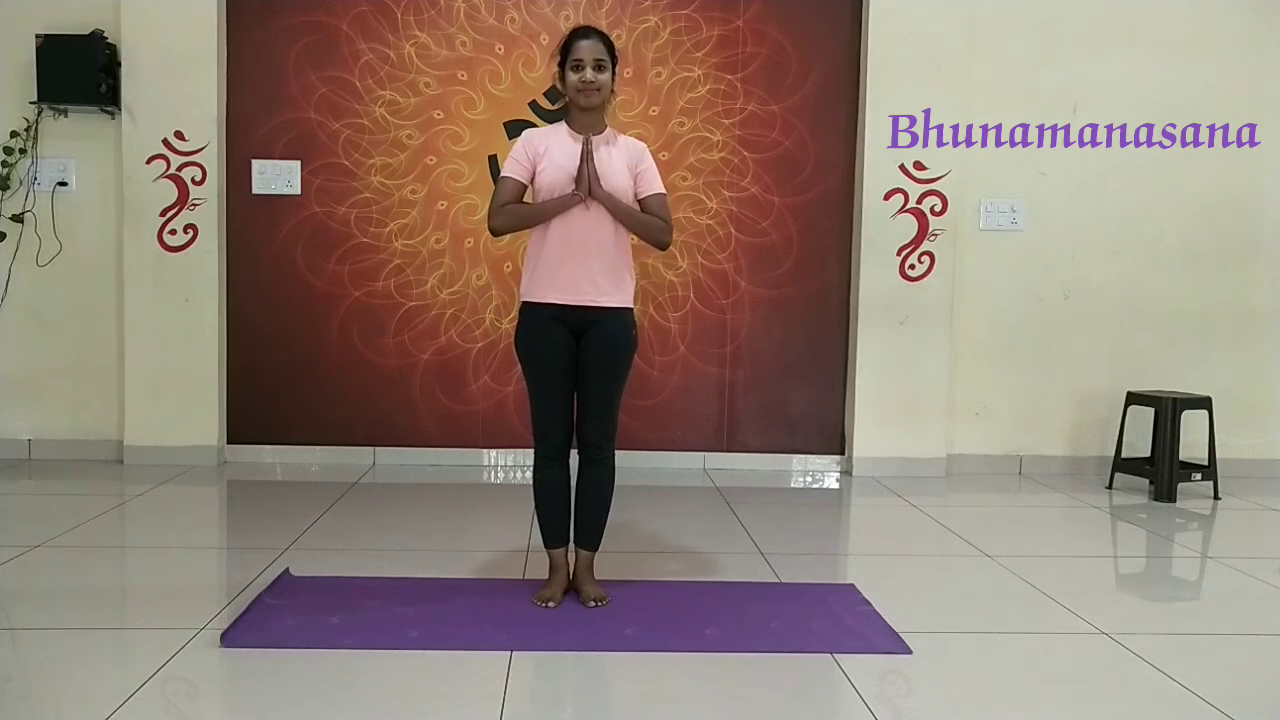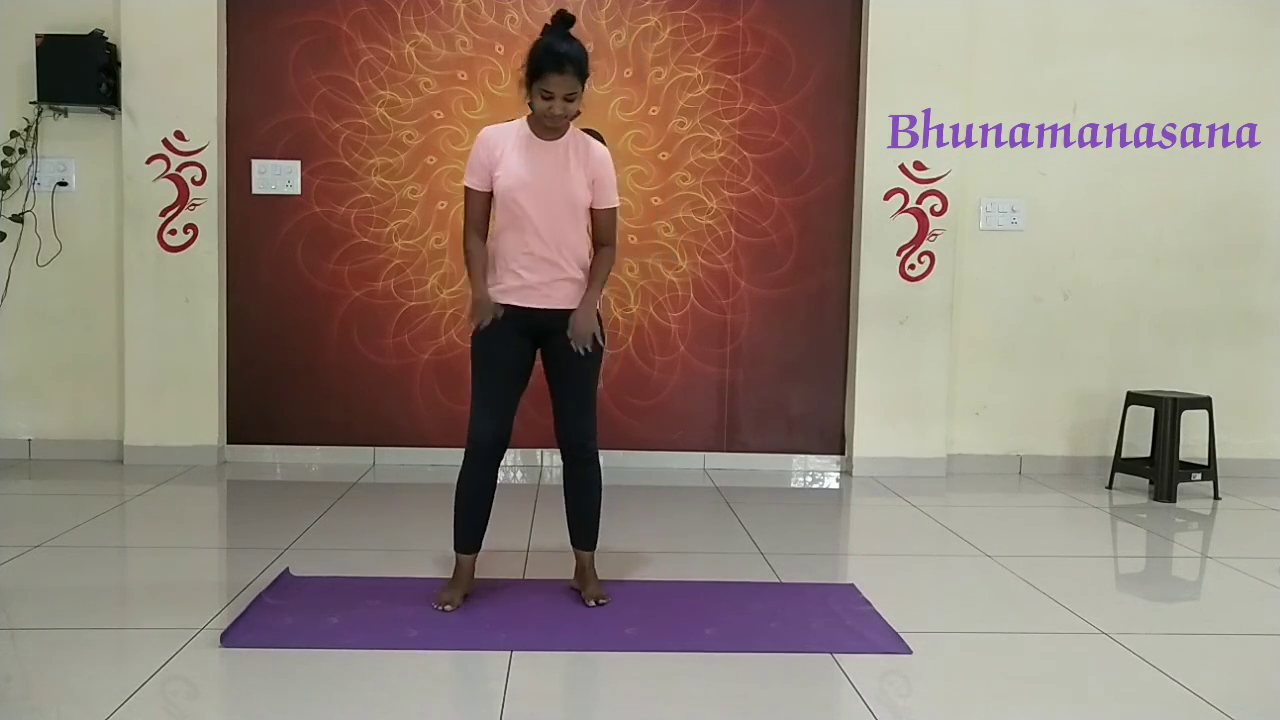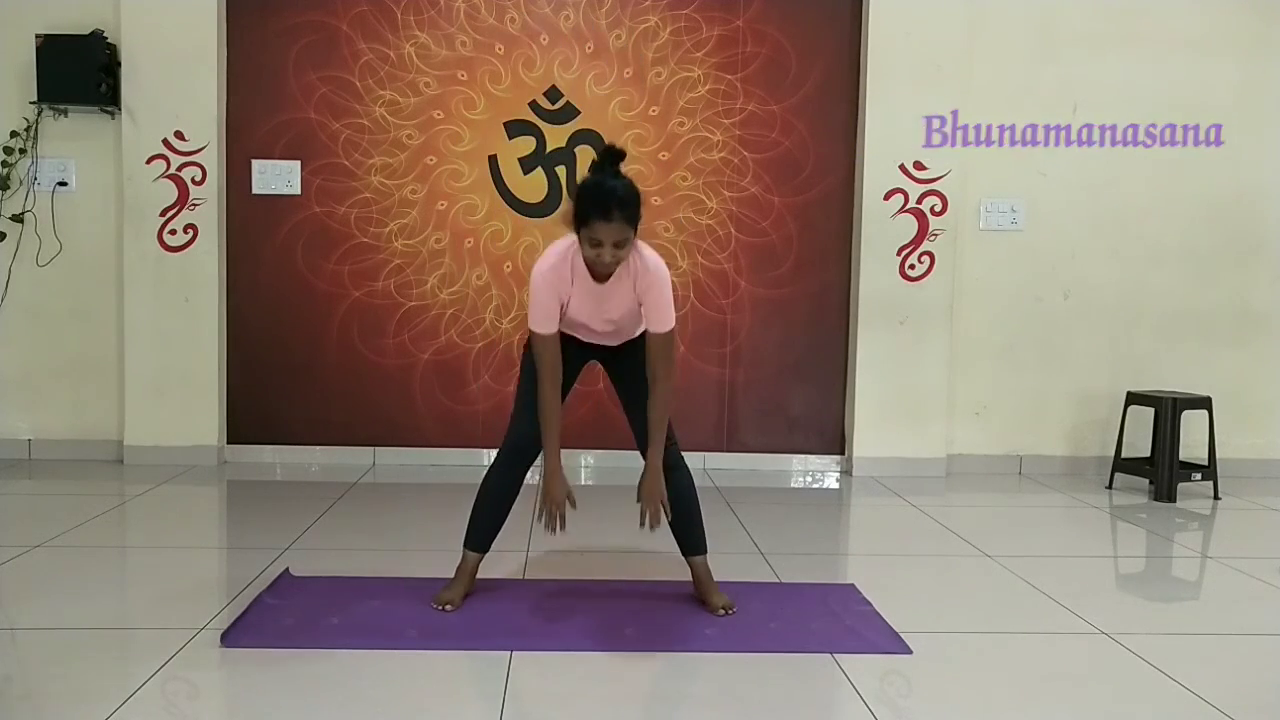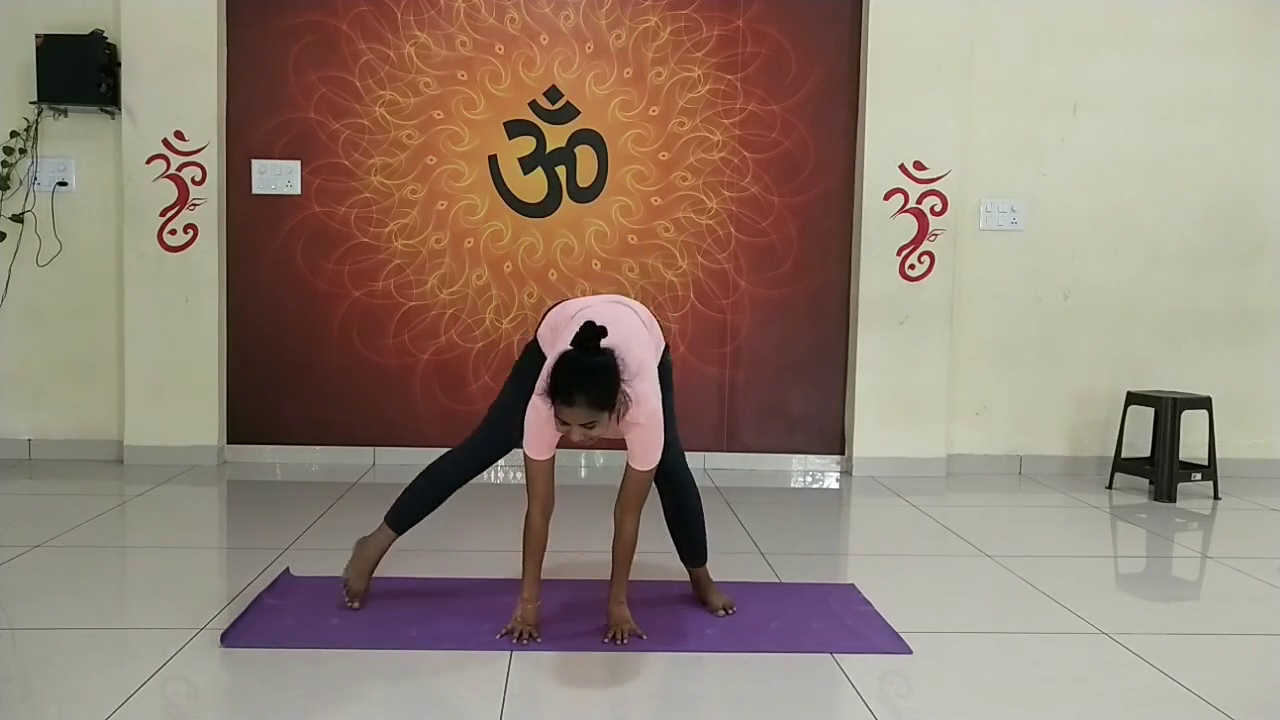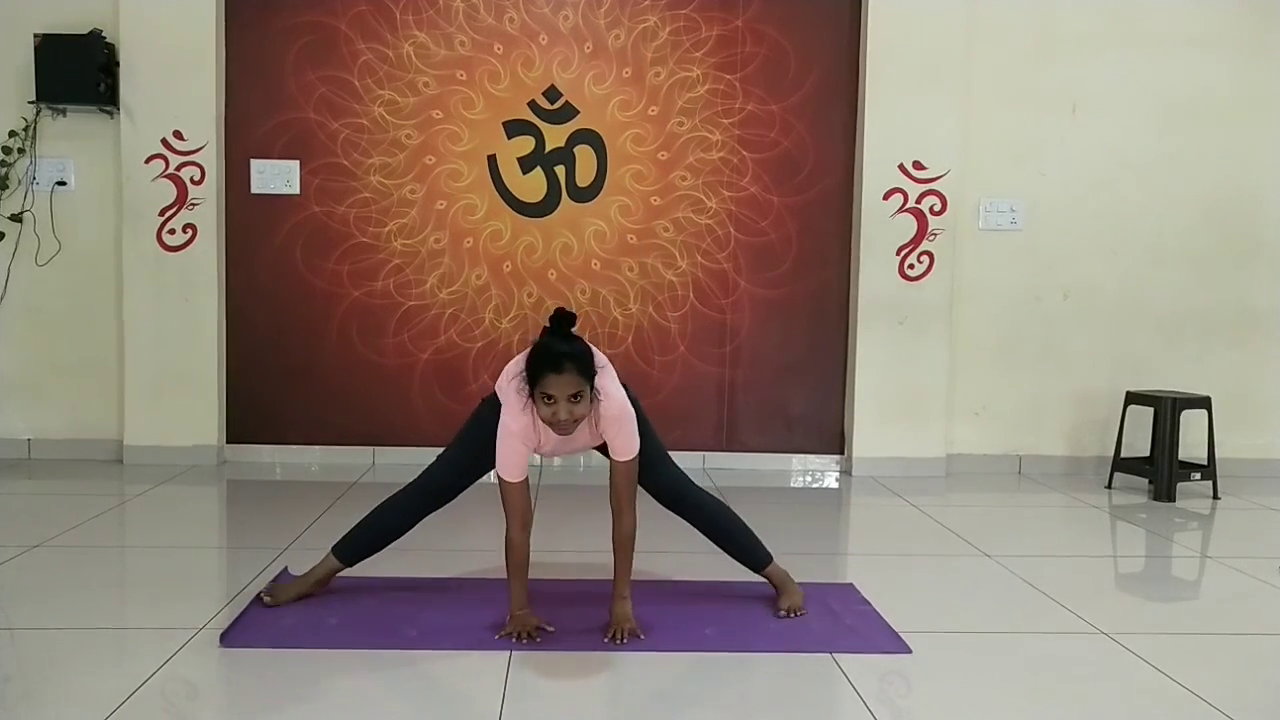
dt=1s
person 1, frame 1
left shoulder: (633, 152)
right shoulder: (534, 143)
left elbow: (663, 233)
right elbow: (498, 219)
left wrist: (602, 194)
right wrist: (571, 195)
left hip: (609, 314)
right hip: (545, 311)
left knee: (597, 441)
right knee: (551, 441)
left ankle: (585, 565)
right ankle: (556, 566)
person 1, frame 2
left shoulder: (596, 156)
right shoulder: (493, 143)
left elbow: (605, 245)
right elbow: (474, 232)
left wrist: (590, 306)
right wrist: (481, 295)
left hip: (572, 316)
right hip: (505, 314)
left knee: (578, 443)
right knee: (485, 441)
left ankle: (585, 565)
right ankle: (464, 570)
person 1, frame 3
left shoulder: (652, 272)
right shoulder: (551, 269)
left elbow: (662, 380)
right elbow: (547, 382)
left wrist: (653, 471)
right wrist: (552, 469)
left hip: (628, 341)
right hip: (565, 337)
left knee: (665, 449)
right knee: (519, 445)
left ankle: (703, 575)
right ankle: (466, 570)
person 1, frame 4
left shoulder: (643, 408)
right shoulder: (543, 402)
left elbow: (629, 514)
right elbow: (539, 509)
left wrist: (617, 602)
right wrist: (528, 600)
right hip: (558, 331)
left knee: (670, 469)
right knee: (477, 451)
left ankle: (700, 578)
right ankle: (376, 544)
person 1, frame 5
left shoulder: (613, 405)
right shoulder: (517, 411)
left elbow: (625, 508)
right elbow: (517, 522)
left wrist: (623, 598)
right wrist: (518, 606)
left hip: (599, 400)
right hip: (512, 402)
left knee: (676, 490)
right knee: (431, 490)
left ankle: (780, 579)
right ankle: (318, 574)
